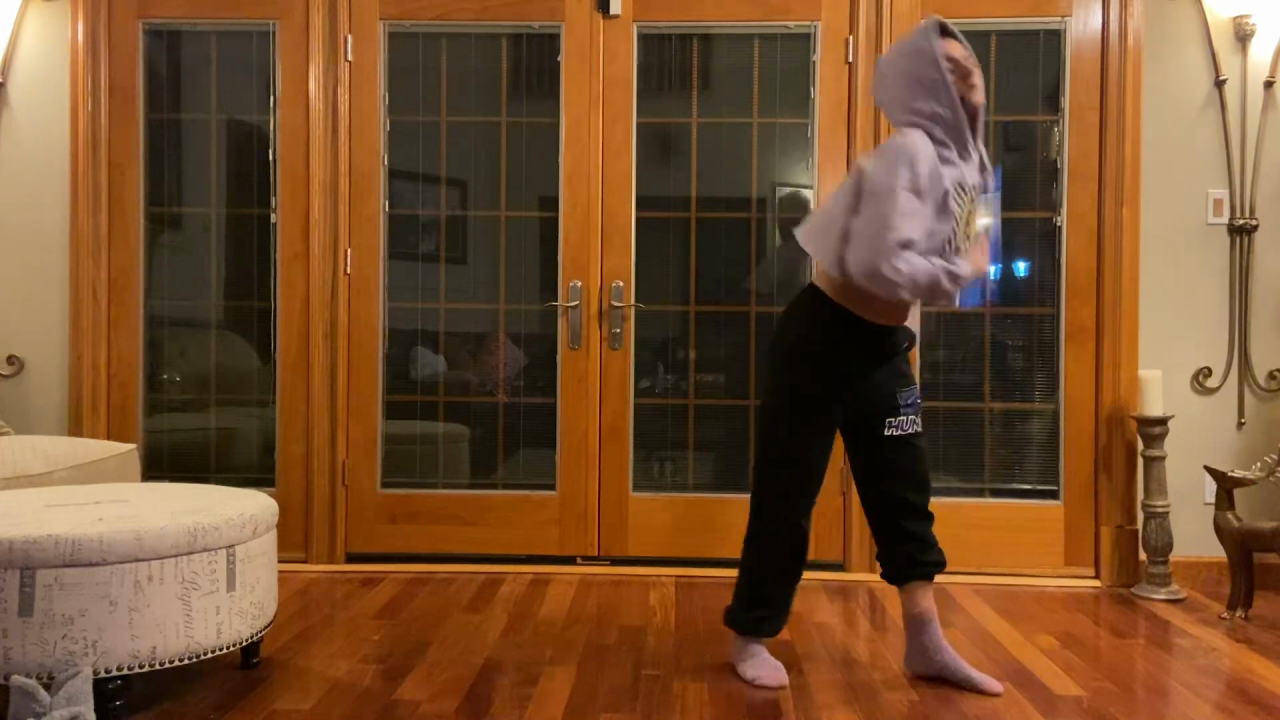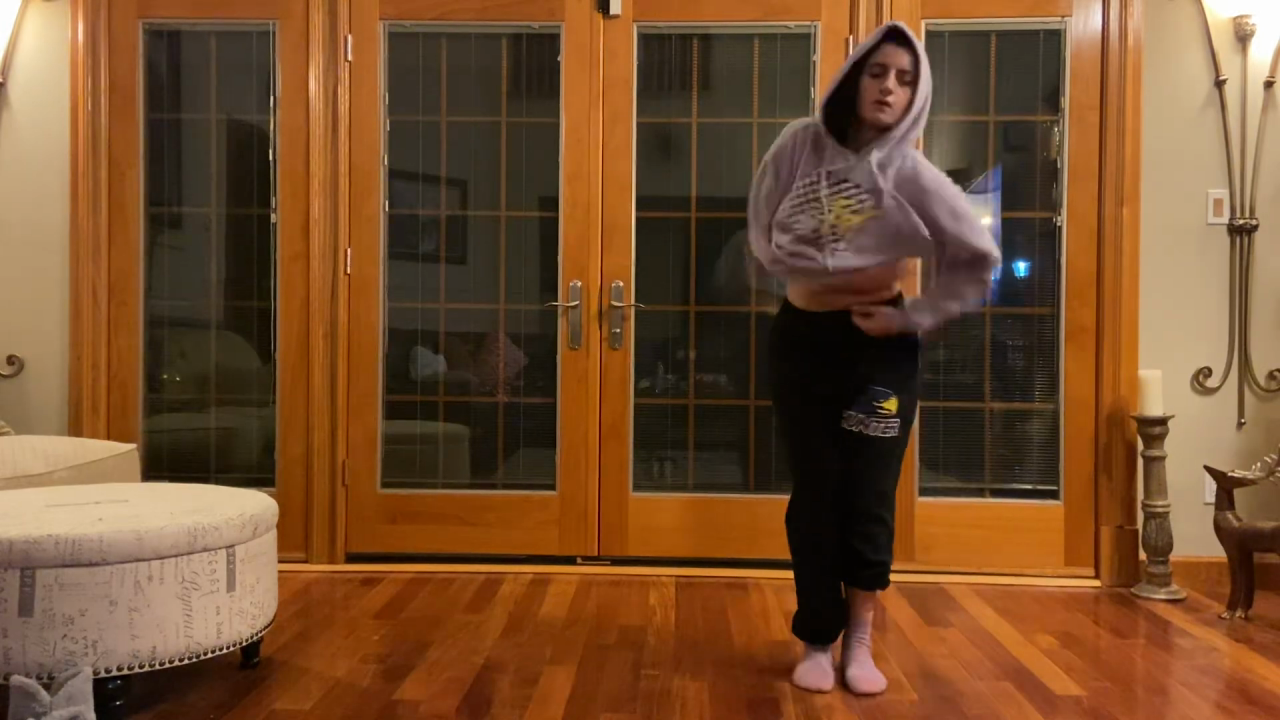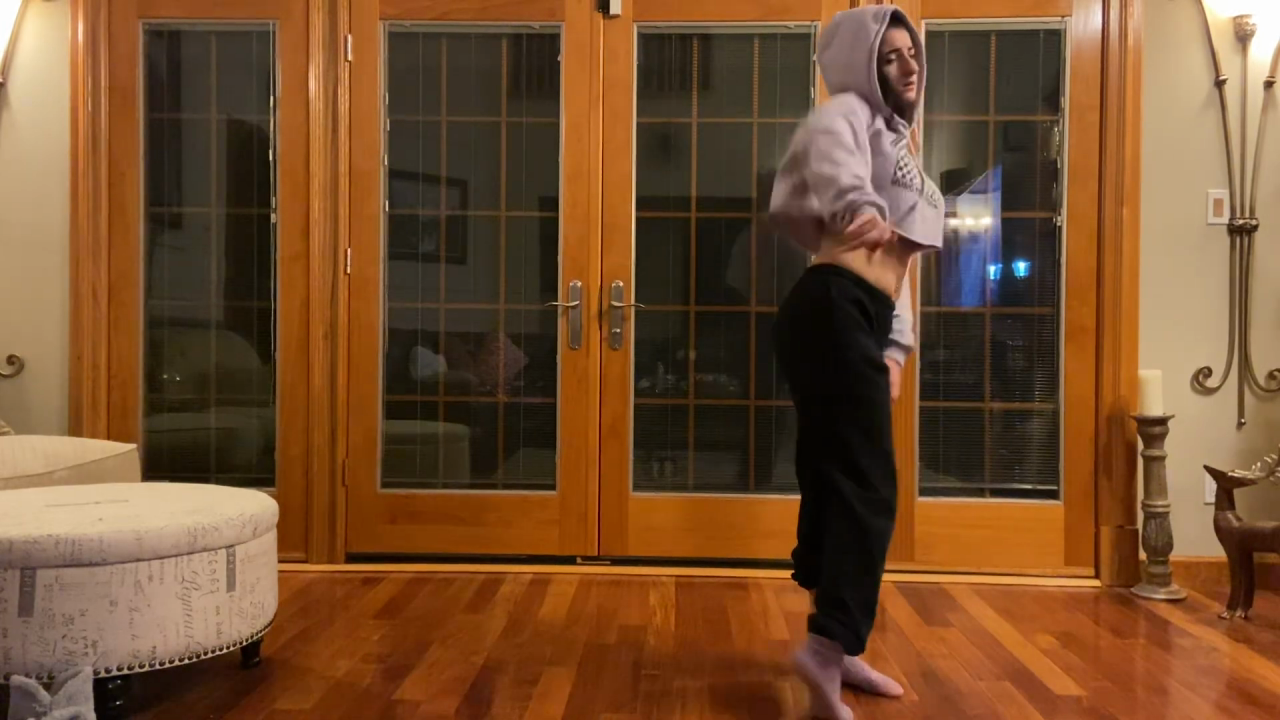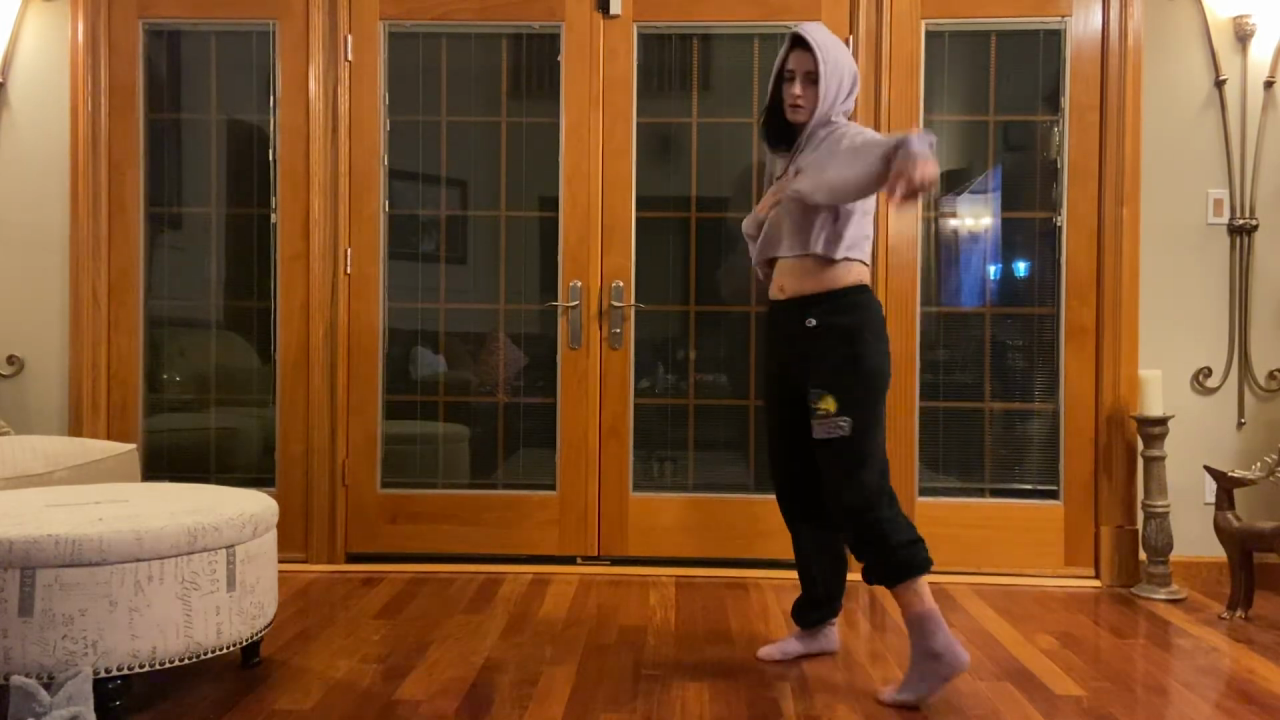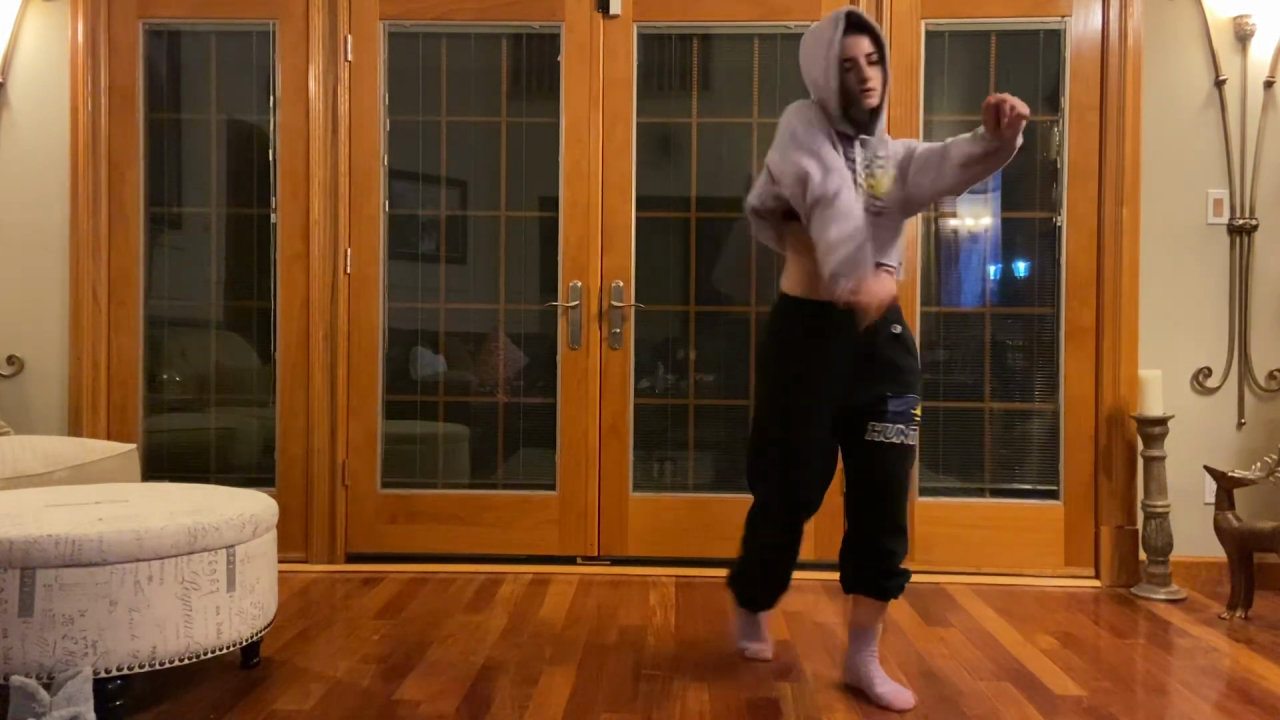
dt=1s
person 1, frame 1
left shoulder: (959, 158)
right shoulder: (911, 153)
right elbow: (888, 267)
right wrist: (961, 270)
left hip: (881, 349)
right hip: (823, 340)
left knee: (904, 491)
right knee: (786, 493)
left ankle: (926, 646)
right ankle: (750, 637)
person 1, frame 2
left shoulder: (915, 176)
right shoulder: (798, 143)
left elbow: (978, 267)
right elbow: (765, 240)
left wrist: (909, 316)
right wrist: (840, 277)
left hip: (882, 343)
right hip: (803, 339)
left knee: (867, 495)
right knee: (816, 492)
left ankle: (859, 643)
right ankle: (818, 639)
person 1, frame 3
left shoulder: (893, 142)
right shoulder: (851, 118)
right elbow: (817, 142)
left wrist: (895, 347)
right wrist: (853, 207)
left hip: (854, 321)
right hip: (833, 313)
left knee: (835, 485)
right knee: (865, 485)
left ankle: (834, 649)
right ankle: (828, 644)
person 1, frame 4
left shoulder: (841, 141)
right shoulder: (785, 158)
left elbow: (883, 155)
left wrist: (912, 154)
right wrist: (758, 218)
left hip: (840, 322)
right hip: (787, 327)
left knee: (853, 481)
right knee: (798, 486)
left ankle: (934, 642)
right ankle: (818, 623)
person 1, frame 5
left shoulder: (892, 152)
right shoulder: (804, 126)
left elbow: (950, 164)
right elbow: (824, 191)
left wrist: (998, 135)
right wrist: (853, 276)
left hip: (880, 337)
right hip: (806, 330)
left knee: (882, 499)
right knee: (789, 488)
left ankle: (863, 657)
right ankle: (751, 601)
